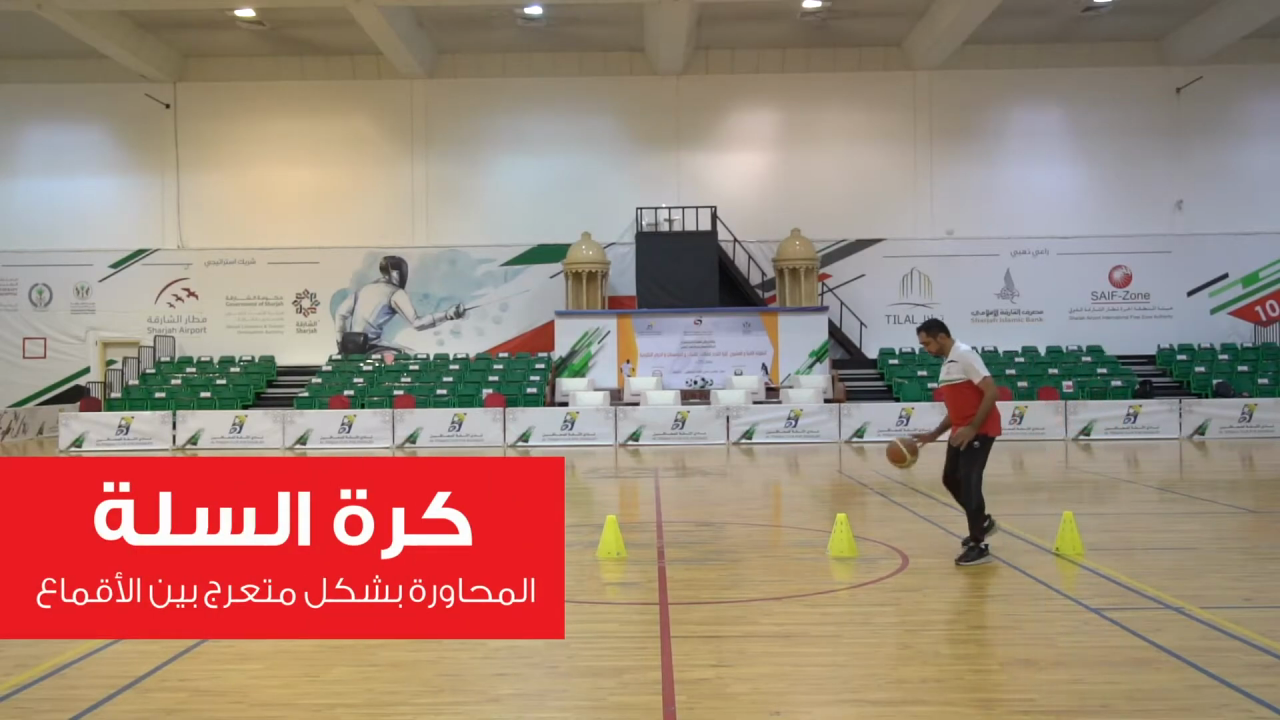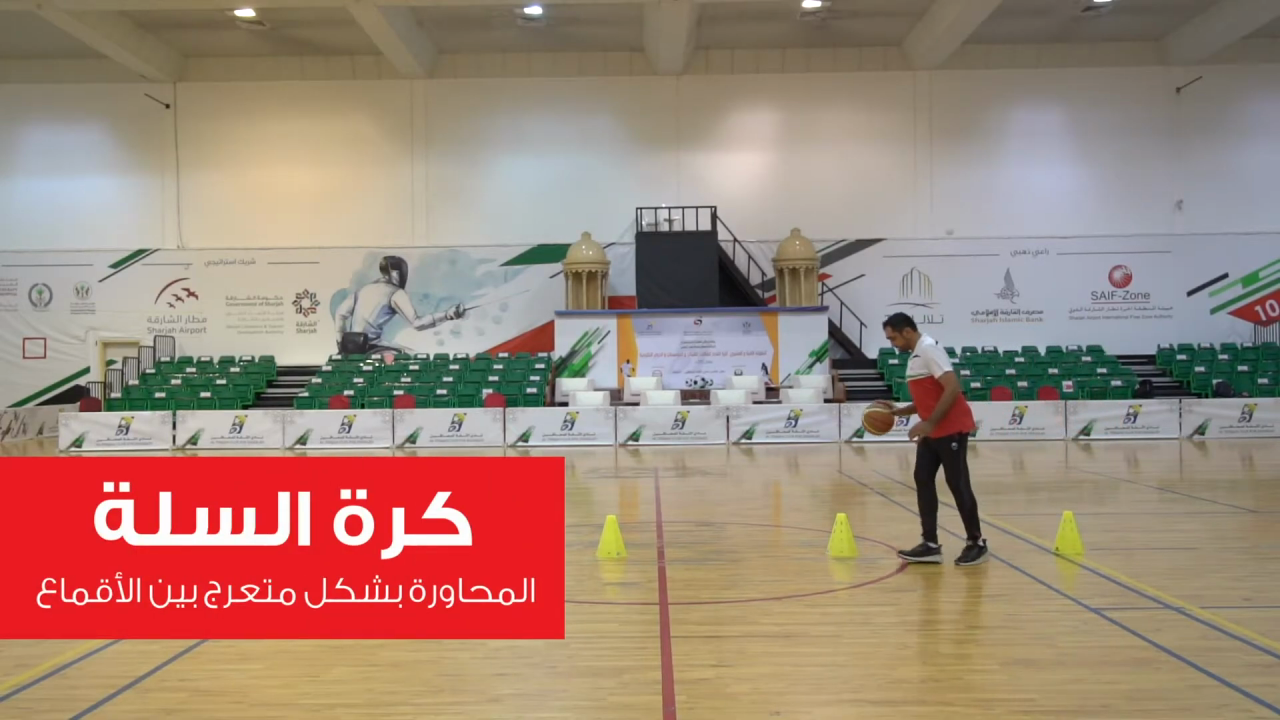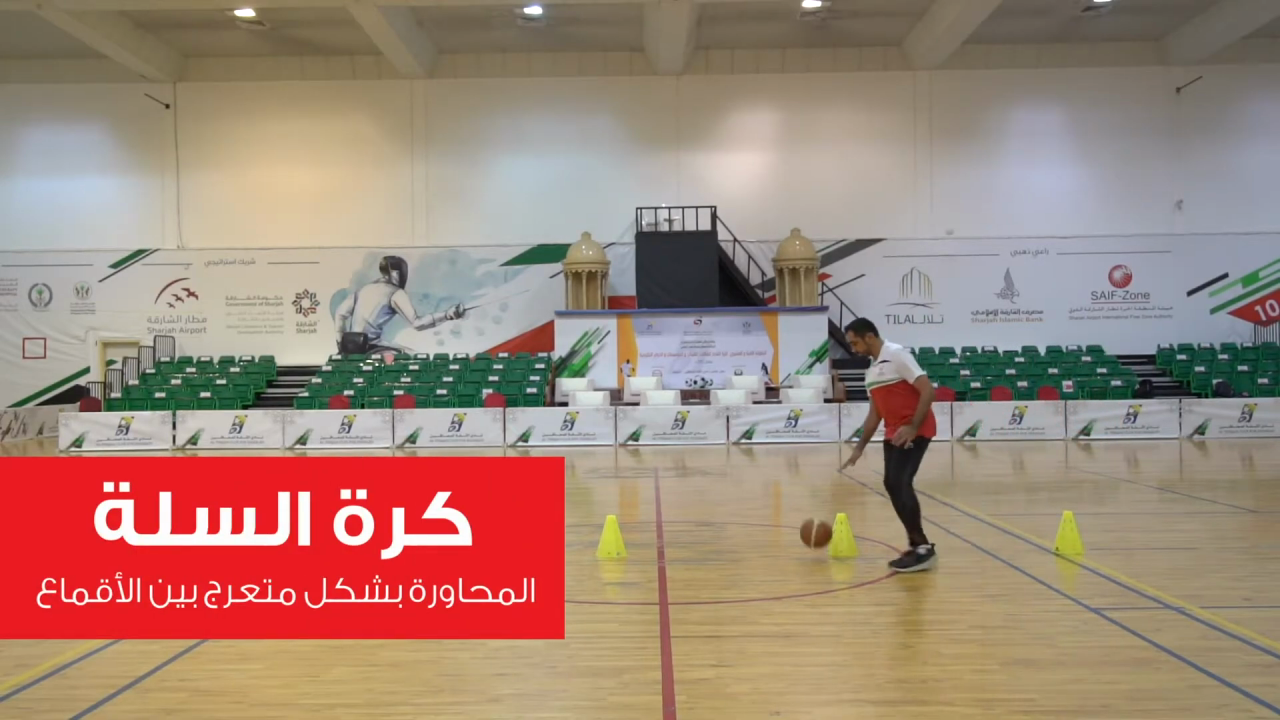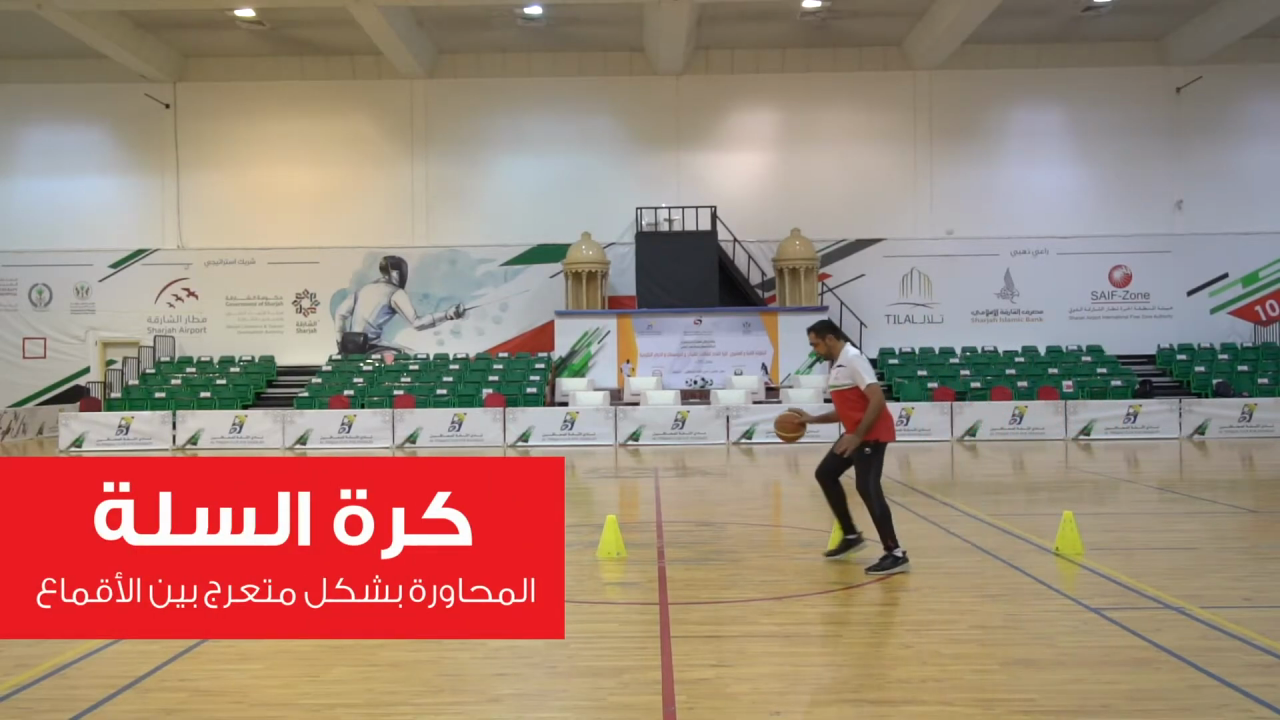
dt=0.3s
person 1, frame 1
left shoulder: (965, 355)
right shoulder: (948, 363)
left elbow: (991, 392)
left wrist: (972, 428)
right wrist: (934, 434)
left hip: (980, 430)
right hip: (962, 430)
left knee: (967, 480)
right knee: (951, 479)
left ankle: (979, 544)
right ankle: (983, 522)
person 1, frame 2
left shoulder: (929, 349)
right shoulder: (916, 356)
left elbow: (952, 388)
left wrist: (929, 423)
right wrist: (899, 411)
left hip: (951, 428)
right hip: (932, 429)
left knee: (957, 483)
right knee: (923, 479)
left ankle: (976, 543)
right ankle: (930, 544)
person 1, frame 3
left shoulder: (897, 354)
right shoulder: (872, 368)
left elbow: (928, 391)
right elbow: (875, 411)
left wrist: (913, 427)
right wrist: (859, 448)
left hip: (914, 431)
right hip: (894, 433)
left knee: (899, 483)
right knee: (893, 486)
left ankle: (919, 550)
right ankle: (919, 544)
person 1, frame 4
left shoulder: (853, 359)
right shoulder: (837, 367)
left elbow: (877, 400)
left wrist: (857, 436)
right wrist: (813, 419)
left hip: (871, 435)
right hip: (855, 434)
left knee: (868, 489)
right knee: (824, 474)
left ankle: (895, 554)
right ankle: (851, 535)
